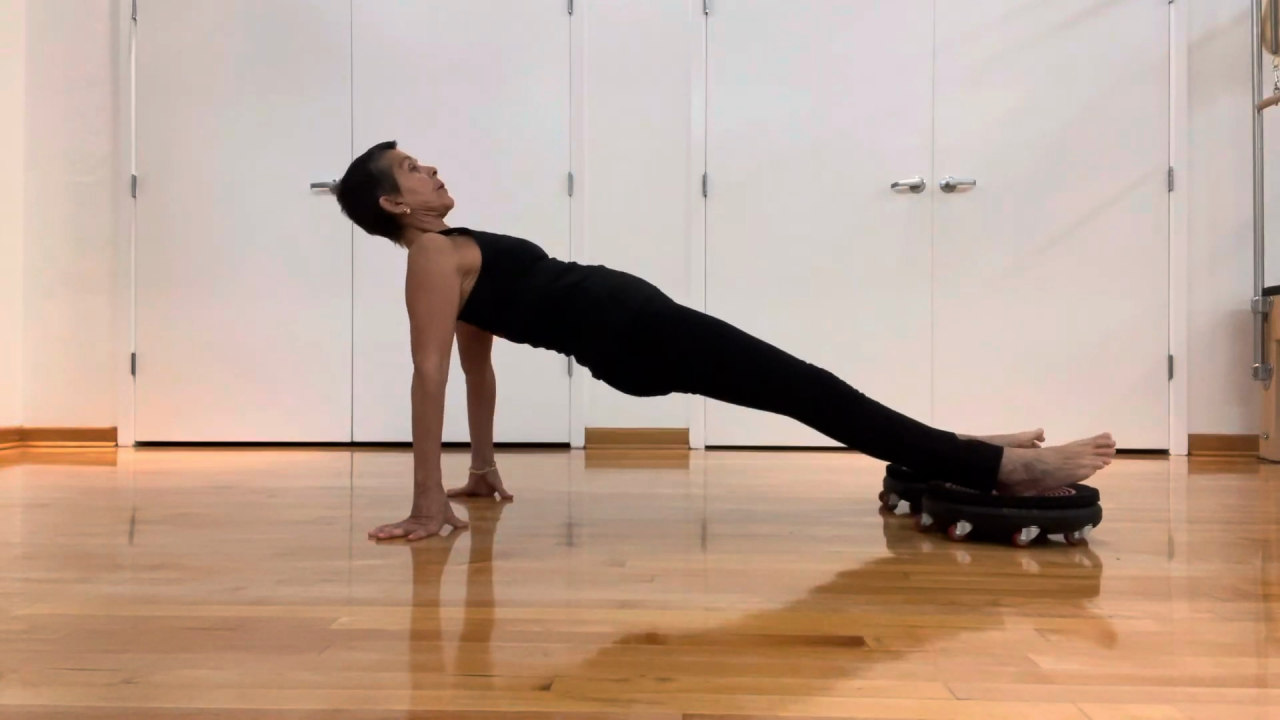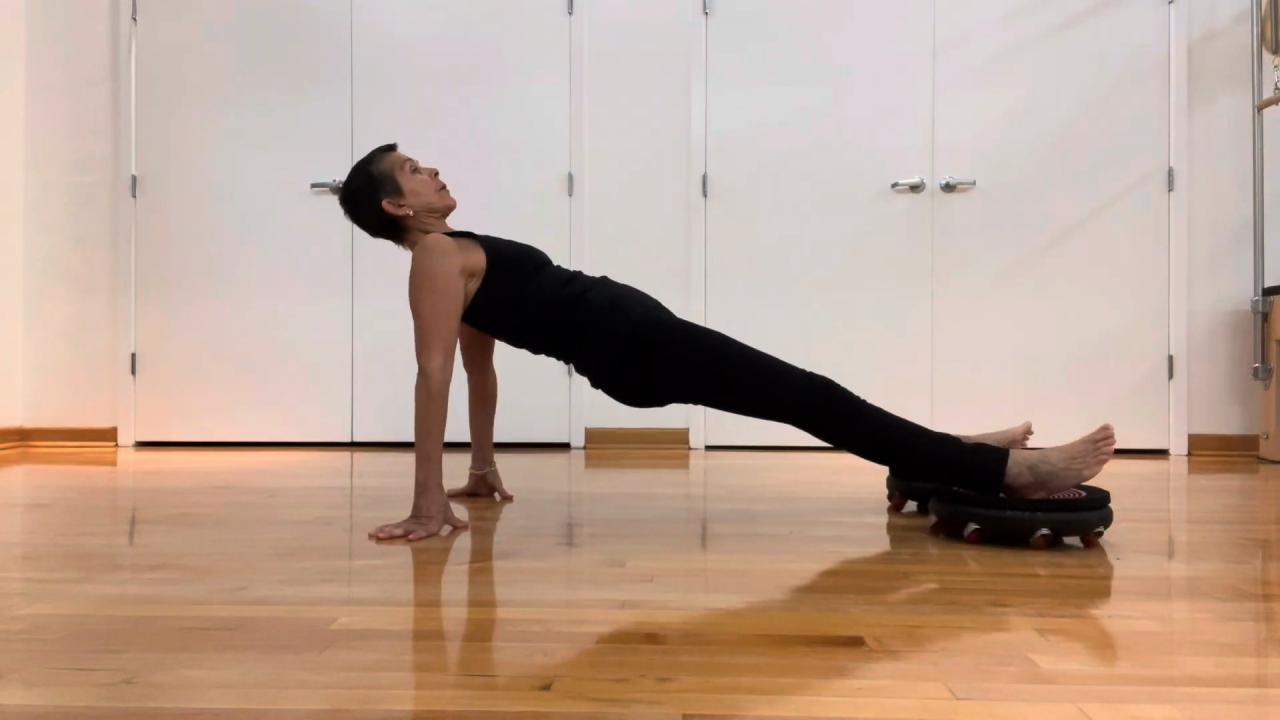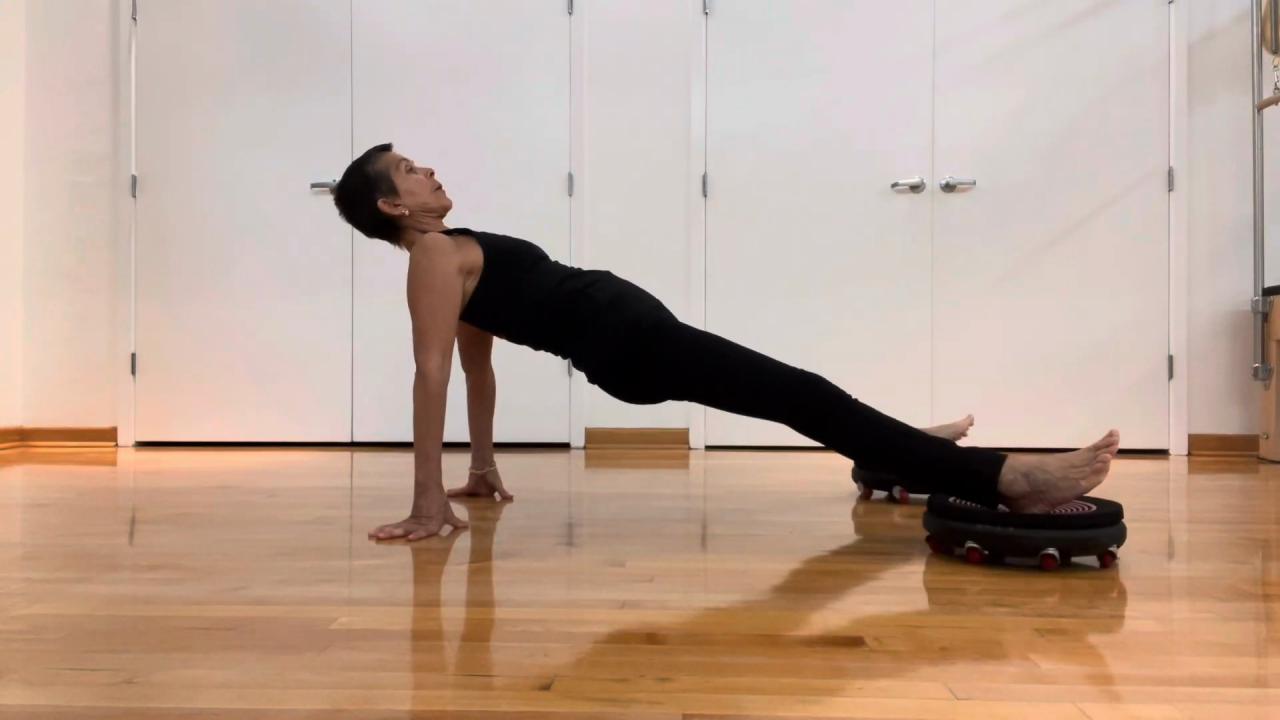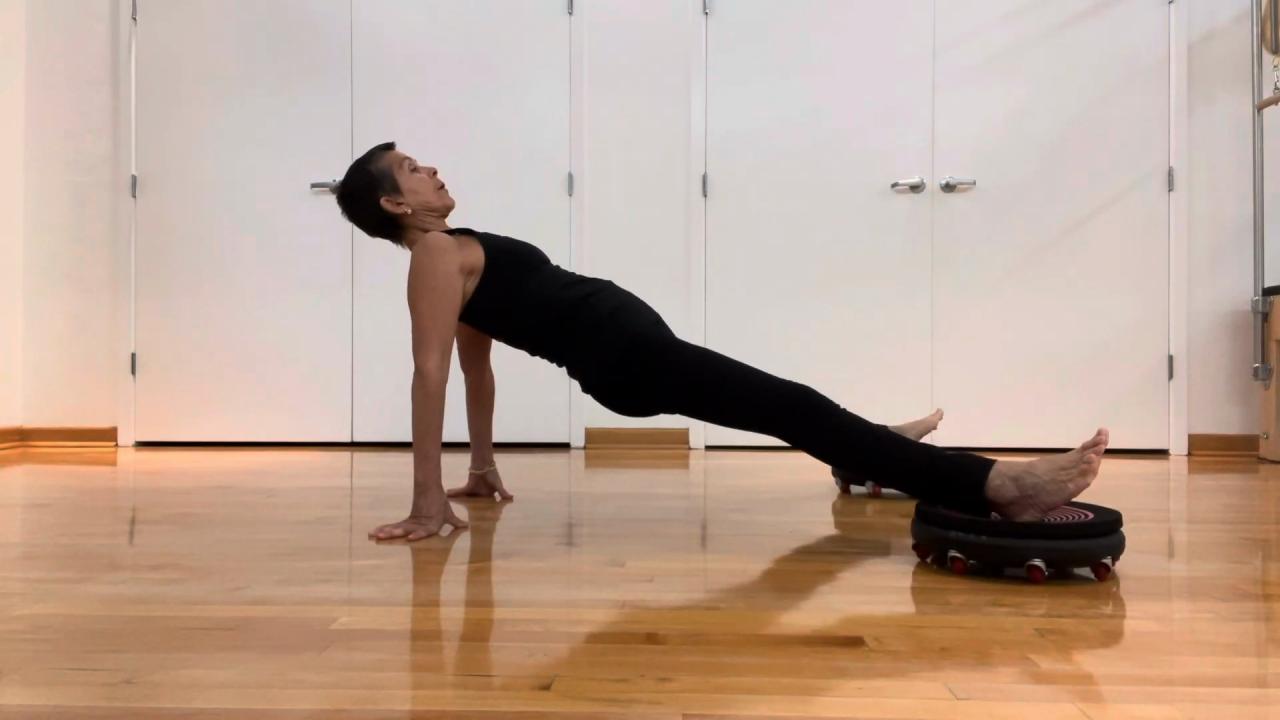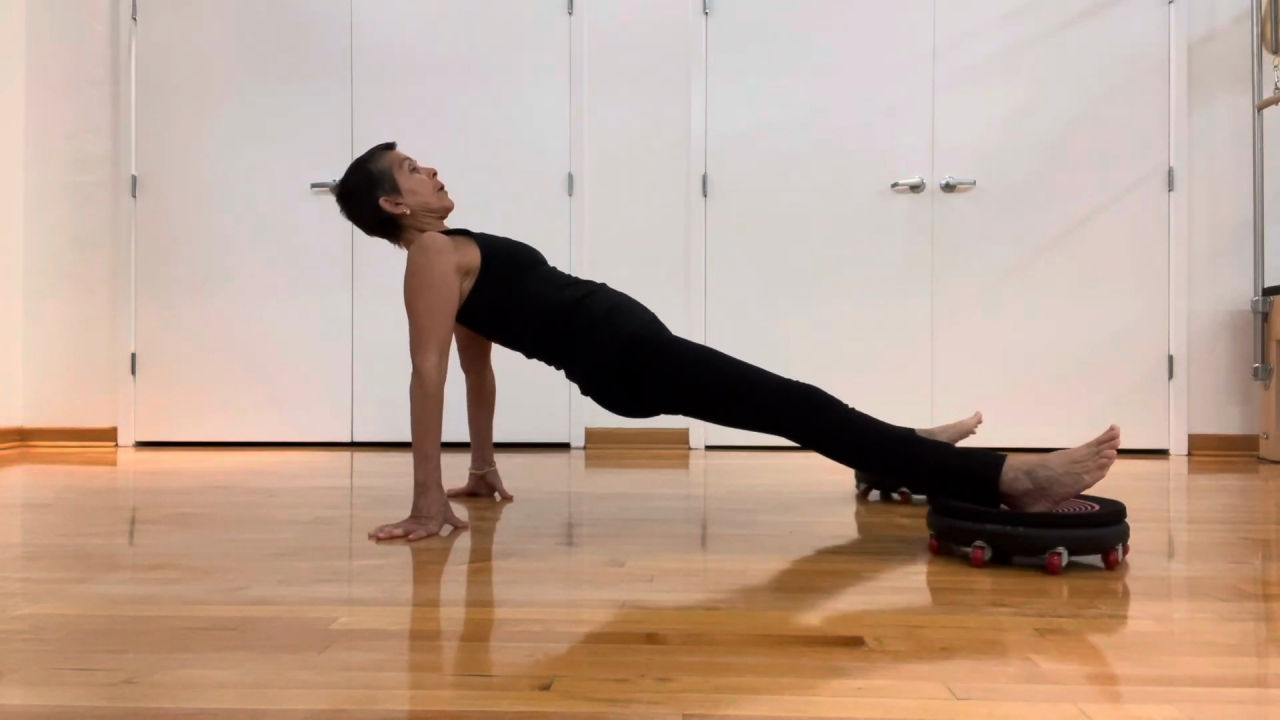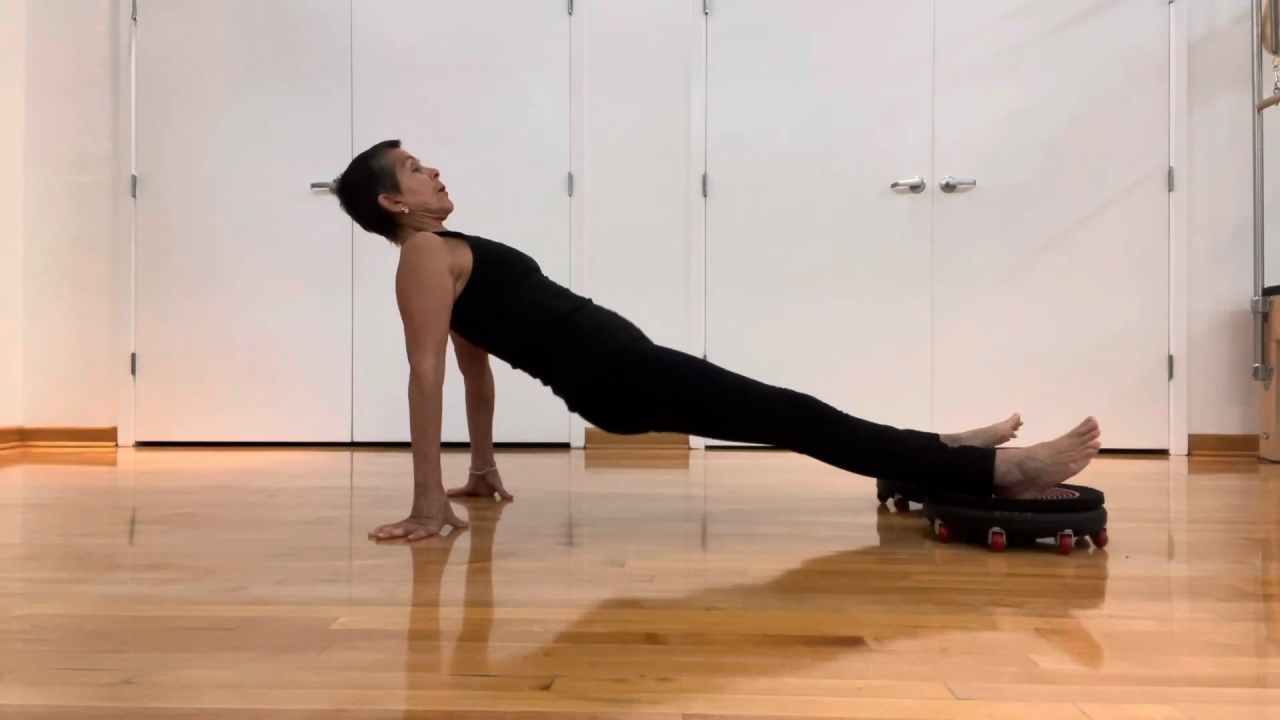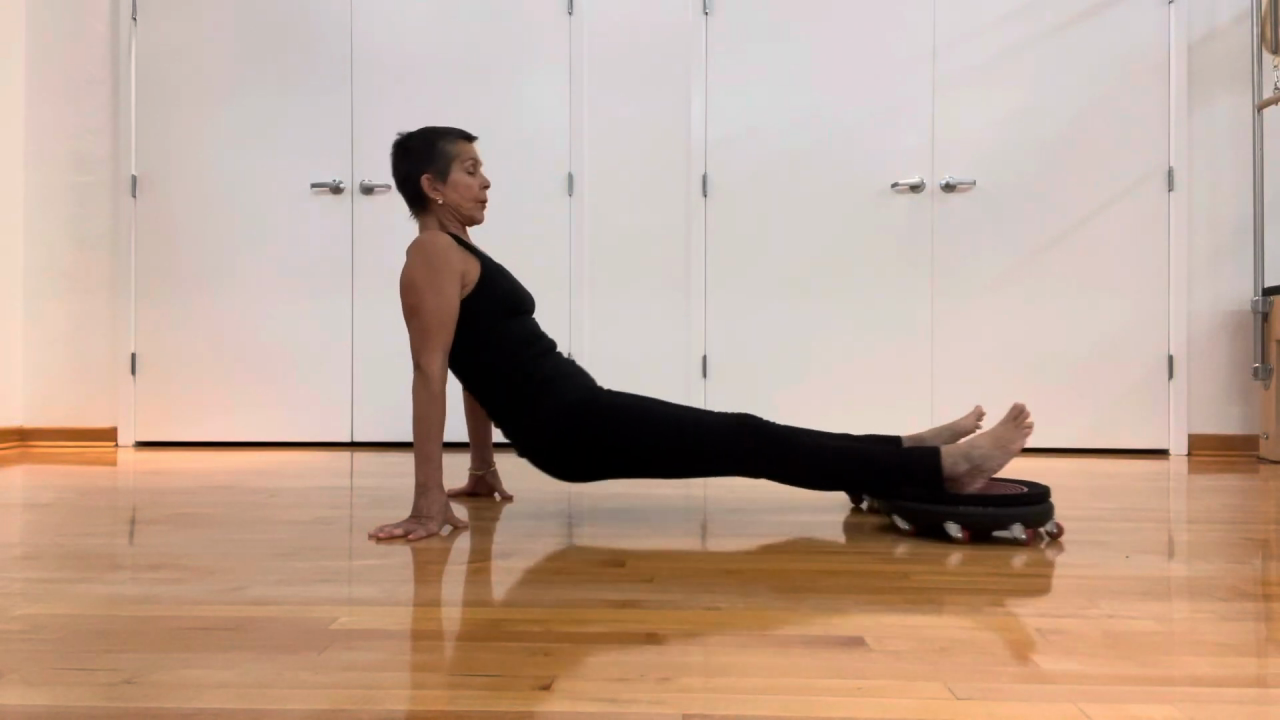
dt=0.4s
person 1, frame 1
left shoulder: (458, 254)
right shoulder: (431, 255)
left elbow: (477, 363)
right elbow: (431, 372)
right wrist: (427, 502)
left hip: (637, 319)
right hip: (633, 336)
left knee: (805, 390)
right knee: (810, 395)
left ankle: (978, 455)
right ankle: (1005, 469)
person 1, frame 2
left shoulder: (461, 256)
right shoulder: (436, 260)
left elbow: (480, 365)
right elbow: (435, 375)
right wrist: (428, 502)
left hip: (637, 331)
right hip: (631, 347)
left knee: (802, 396)
right knee: (806, 401)
left ankle: (965, 453)
right ankle: (1010, 471)
person 1, frame 3
left shoulder: (458, 255)
right shoulder: (434, 258)
left elbow: (477, 364)
right elbow: (433, 373)
right wrist: (428, 501)
left hip: (634, 326)
right hip: (628, 344)
left knee: (795, 396)
right knee: (802, 400)
left ankle: (900, 446)
right ankle: (1008, 479)
person 1, frame 4
left shoulder: (460, 254)
right shoulder: (436, 256)
left elbow: (476, 364)
right elbow: (431, 373)
right wrist: (428, 502)
left hip: (630, 341)
right hip: (625, 356)
left knee: (787, 405)
right knee: (795, 412)
left ankle: (879, 442)
right ankle: (998, 485)
person 1, frame 5
left shoulder: (456, 255)
right shoulder: (432, 255)
left elbow: (478, 363)
right elbow: (429, 372)
right wrist: (428, 501)
left hip: (629, 342)
right hip: (623, 357)
left knee: (793, 407)
right knee: (799, 411)
left ankle: (918, 448)
right ankle: (1010, 478)
person 1, frame 6
left shoulder: (451, 253)
right shoulder: (424, 254)
left elbow: (475, 362)
right elbow: (426, 373)
right wrist: (428, 502)
left hip: (616, 359)
right hip: (612, 373)
left knee: (788, 416)
right knee: (794, 419)
left ankle: (952, 452)
right ankle: (998, 471)
person 1, frame 7
left shoulder: (461, 251)
right shoulder: (432, 255)
left elbow: (485, 361)
right elbow: (429, 371)
left wrist: (483, 468)
right wrist: (428, 501)
left hip: (573, 410)
right hip: (563, 427)
left knee: (739, 432)
right knee: (746, 444)
left ankle: (916, 451)
right ankle: (943, 468)
